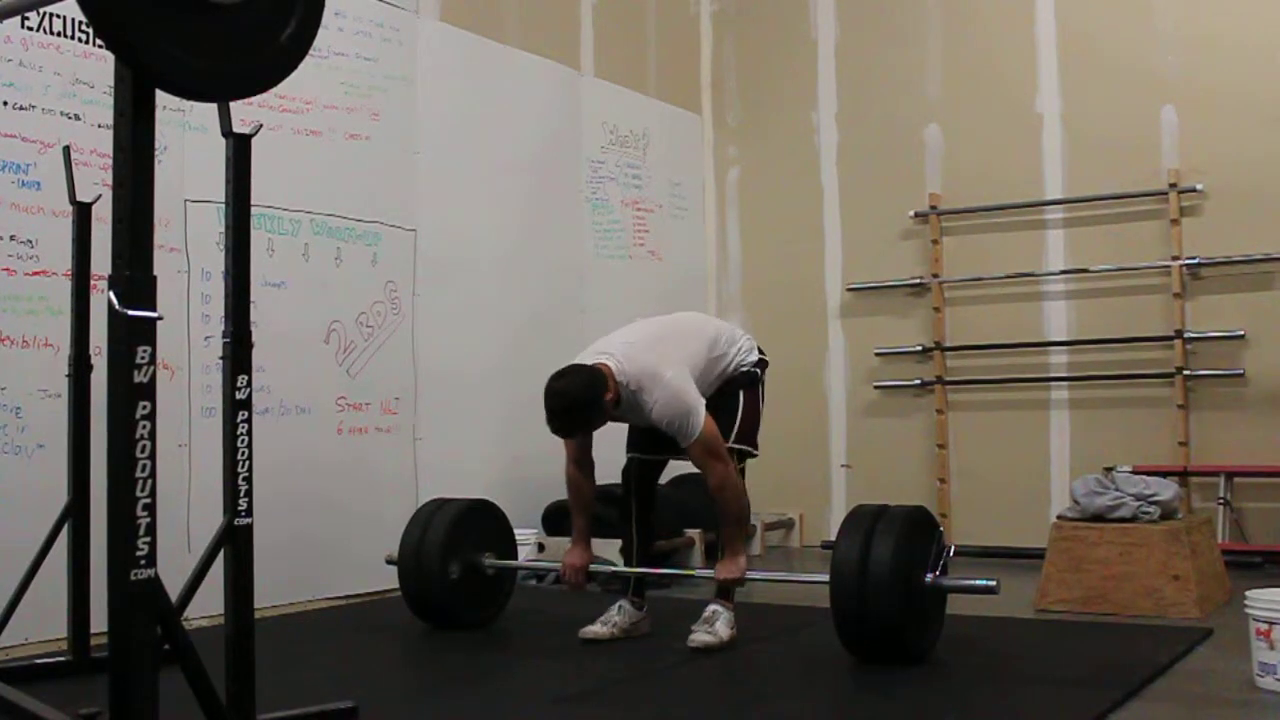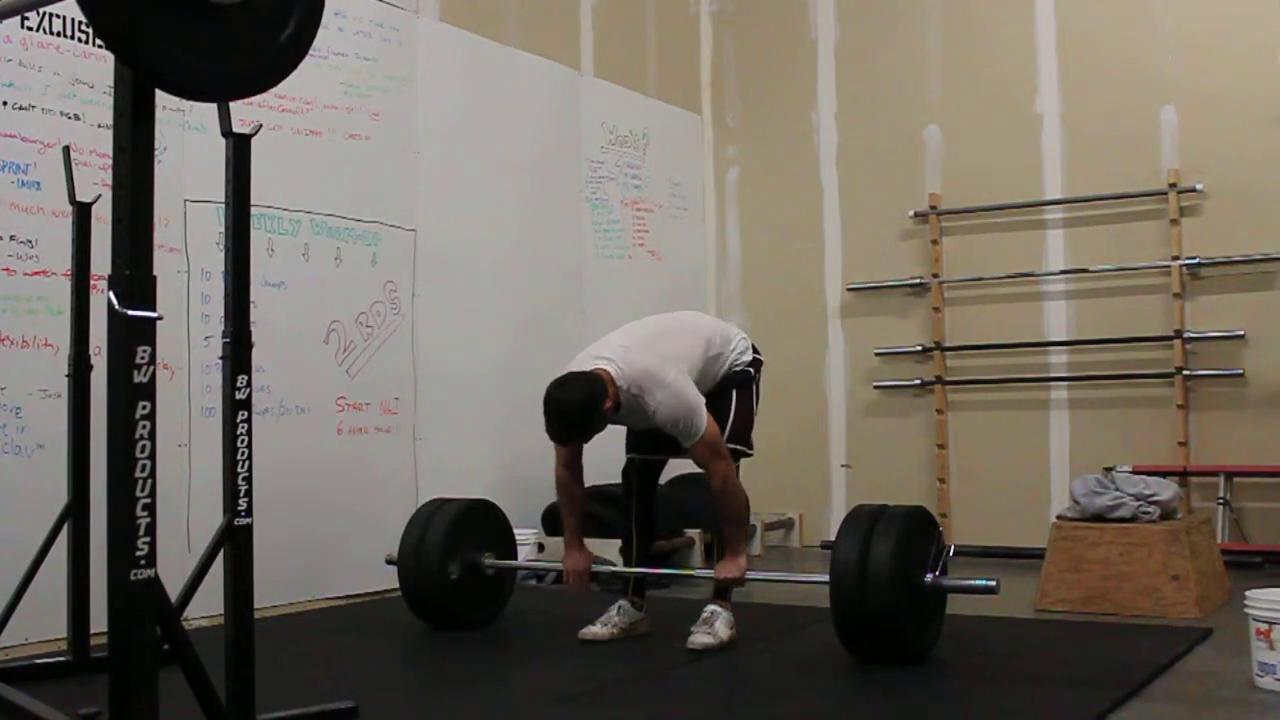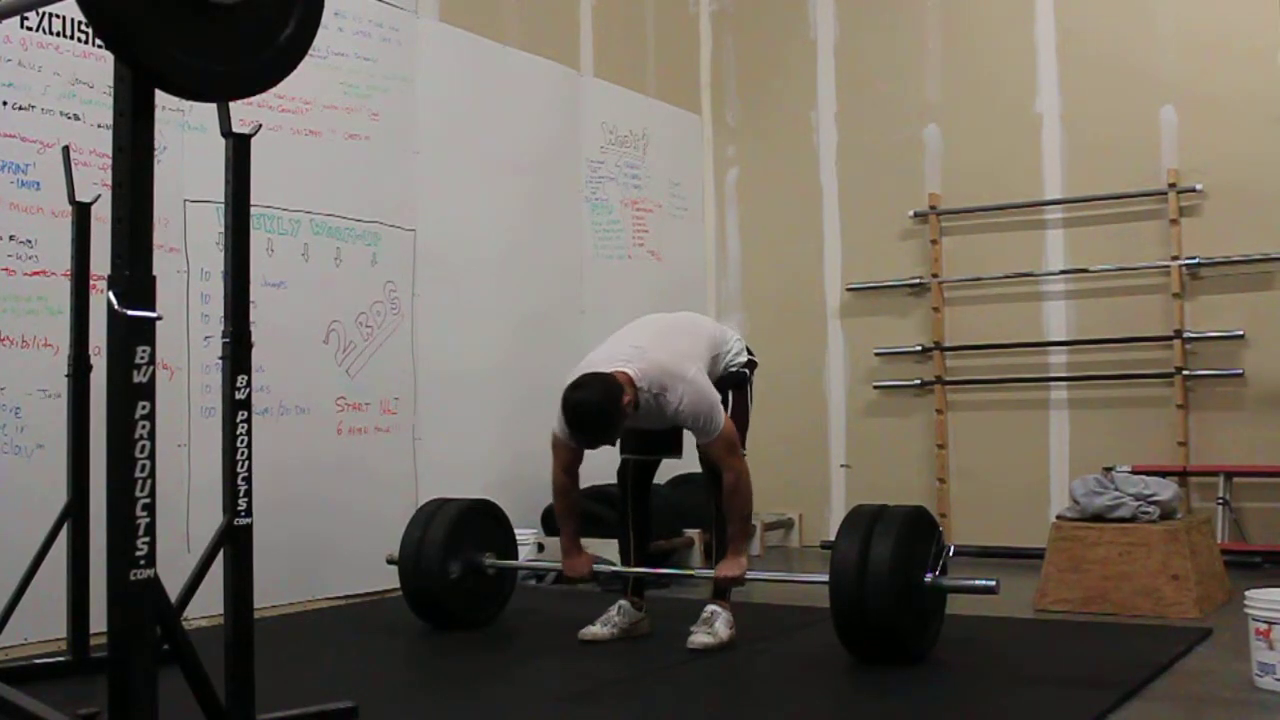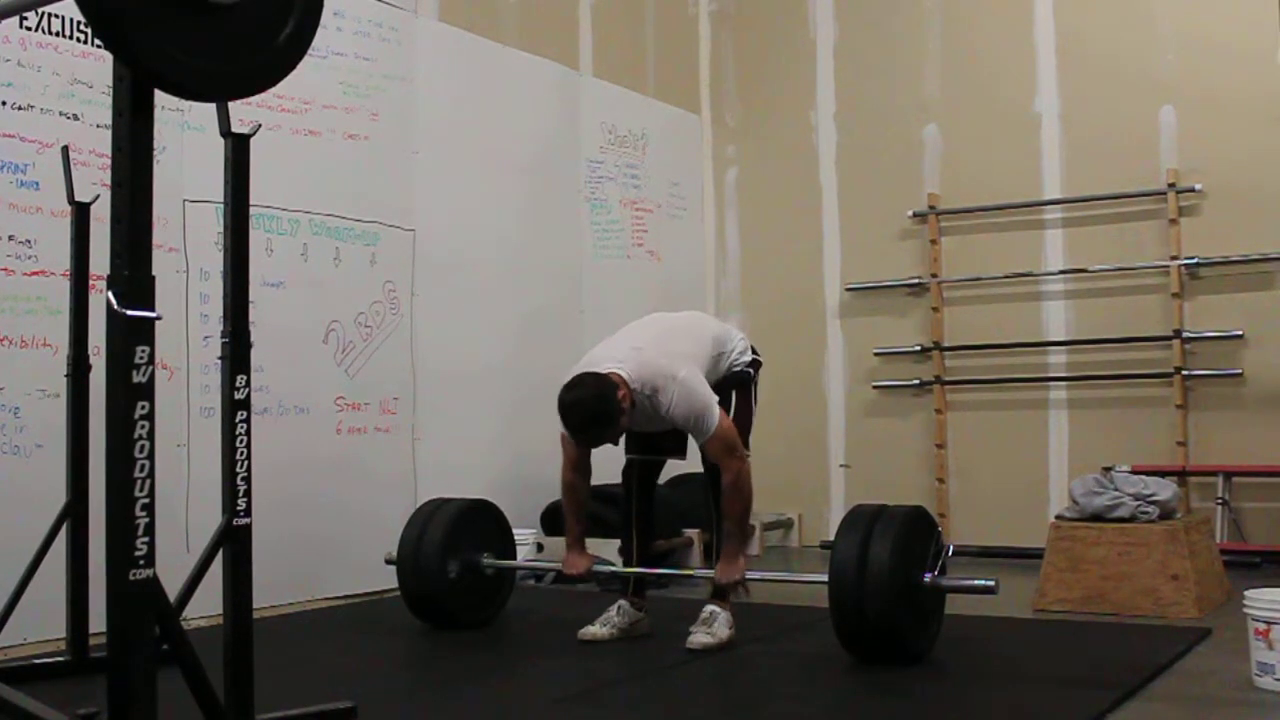
dt=0.5s
person 1, frame 1
left shoulder: (662, 391)
right shoulder: (576, 388)
left elbow: (719, 469)
right elbow: (579, 466)
left wrist: (734, 554)
right wrist: (580, 543)
left hip: (734, 367)
right hip: (683, 356)
left knee: (728, 468)
right knee: (636, 477)
left ankle: (722, 607)
right ankle: (633, 605)
person 1, frame 2
left shoulder: (663, 392)
right shoulder: (573, 391)
left elbow: (720, 468)
right elbow: (567, 469)
left wrist: (735, 553)
right wrist: (573, 546)
left hip: (730, 364)
right hip: (669, 356)
left knee: (722, 468)
right knee: (636, 479)
left ankle: (720, 608)
right ankle: (632, 605)
person 1, frame 3
left shoulder: (684, 391)
right shoulder: (579, 399)
left elbow: (734, 468)
right elbow: (564, 473)
left wrist: (737, 553)
right wrist: (571, 551)
left hip: (724, 364)
right hip: (654, 360)
left knee: (717, 476)
right knee: (632, 479)
left ankle: (719, 608)
right ankle: (632, 605)
person 1, frame 4
left shoulder: (677, 389)
right shoulder: (580, 395)
left elbow: (735, 466)
right elbow: (575, 471)
left wrist: (732, 555)
right wrist: (574, 548)
left hip: (728, 363)
right hip: (660, 357)
left knee: (717, 476)
right knee: (636, 478)
left ankle: (719, 608)
right ankle: (632, 605)
